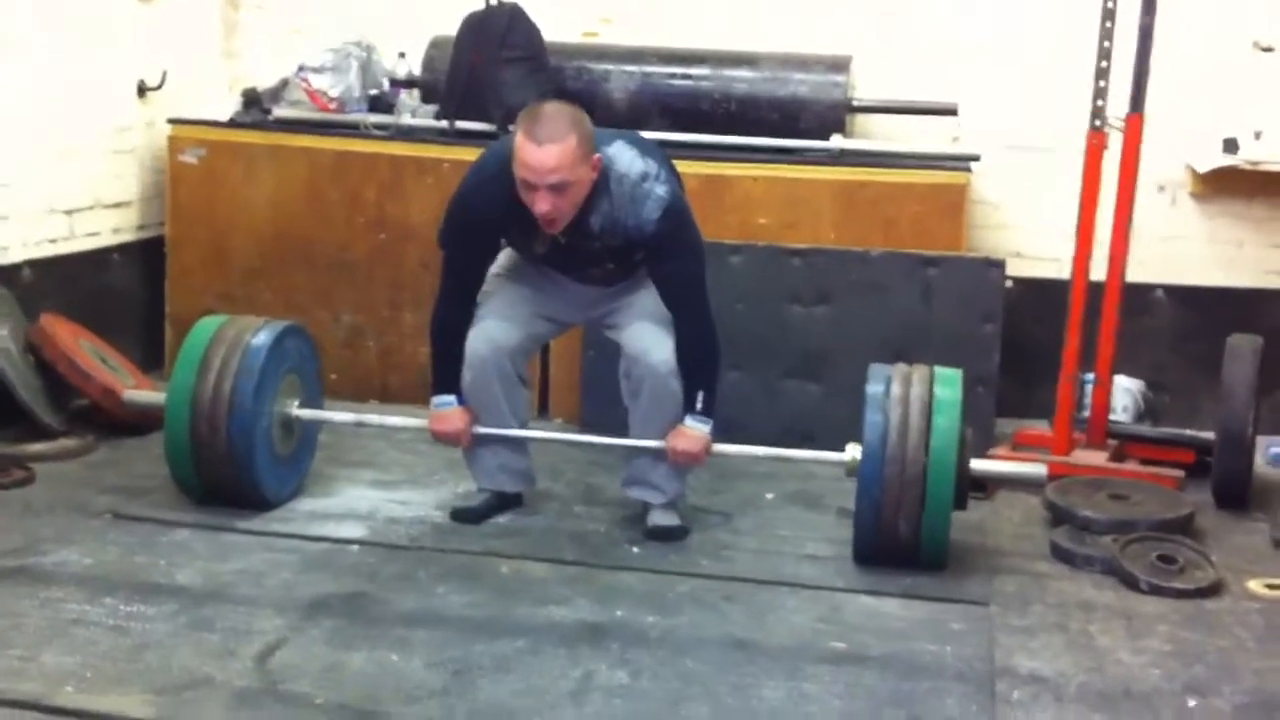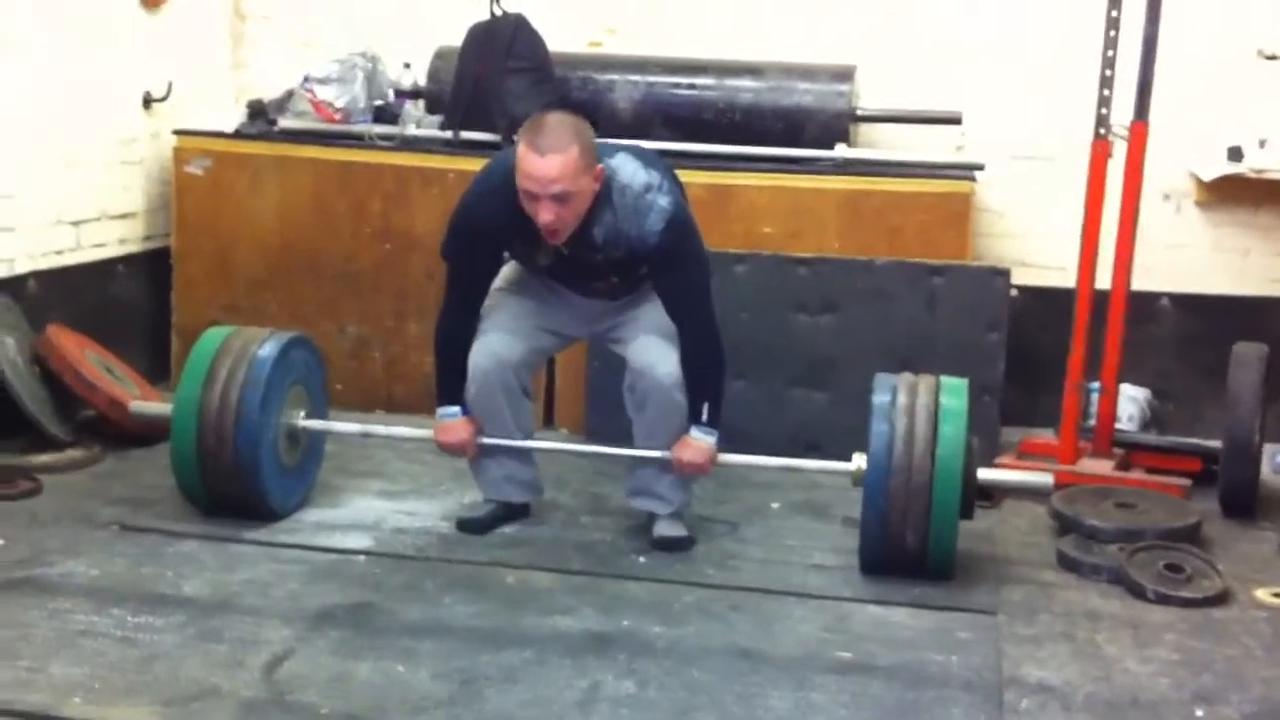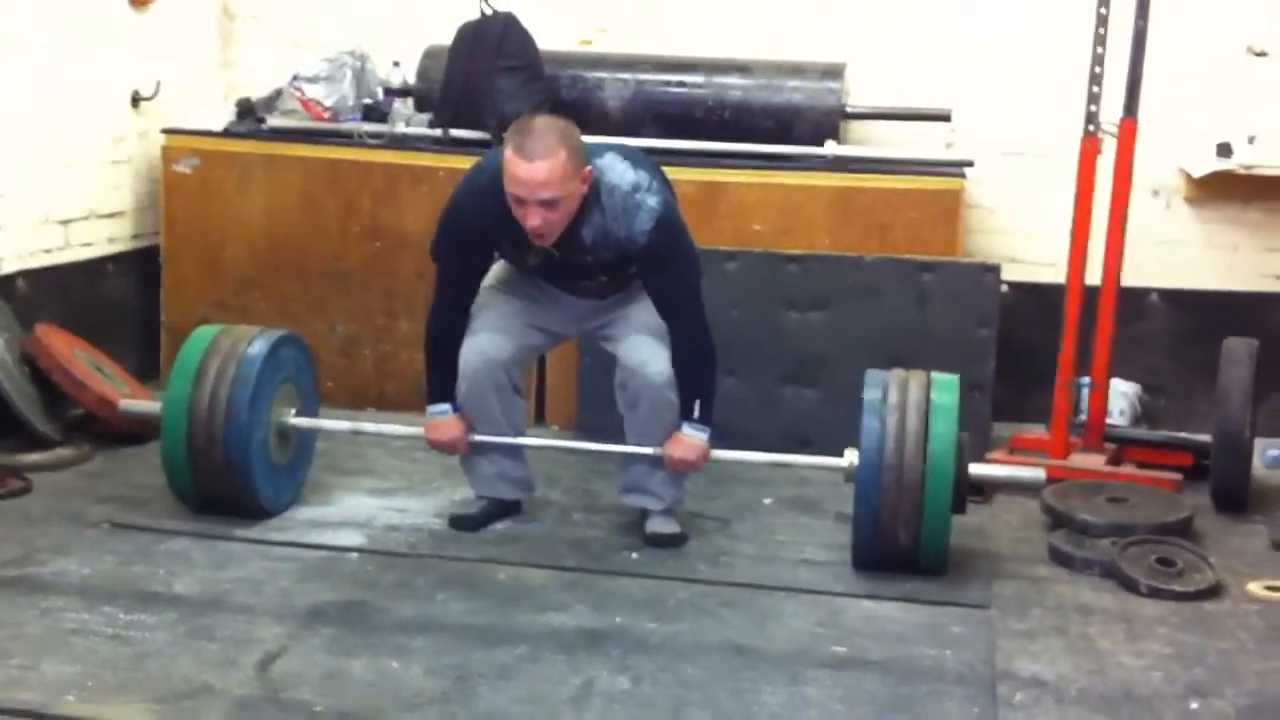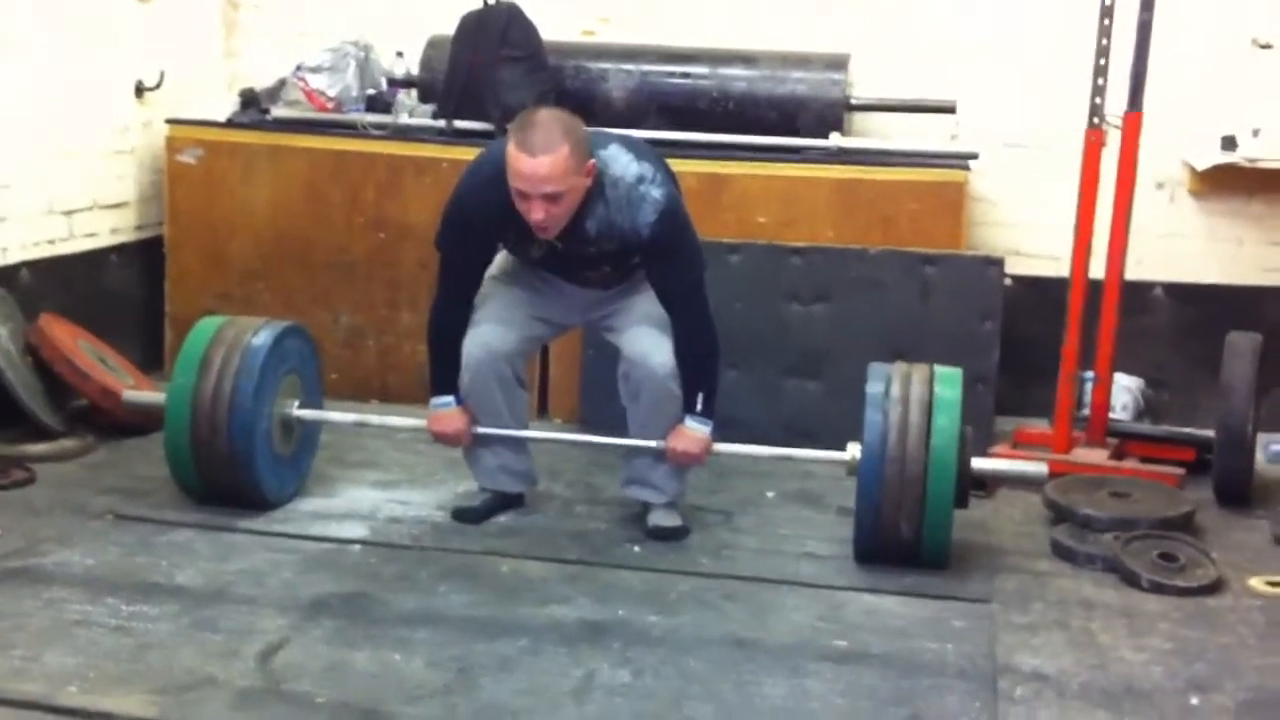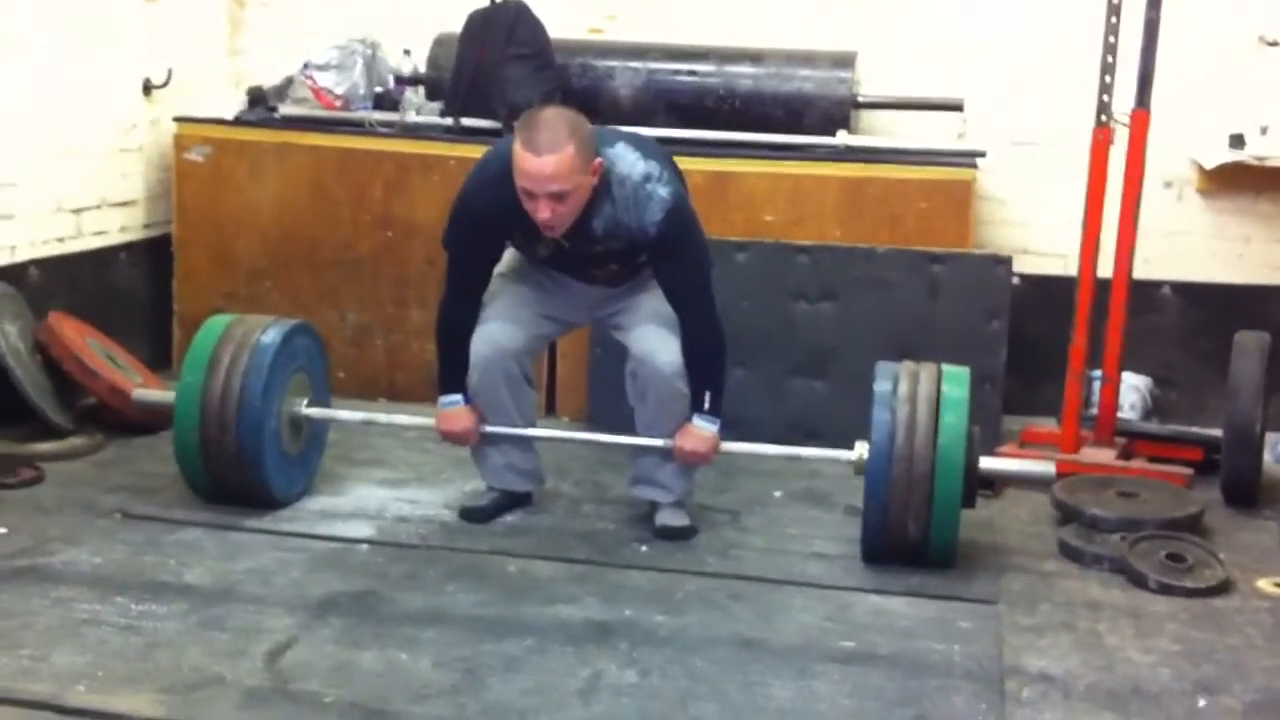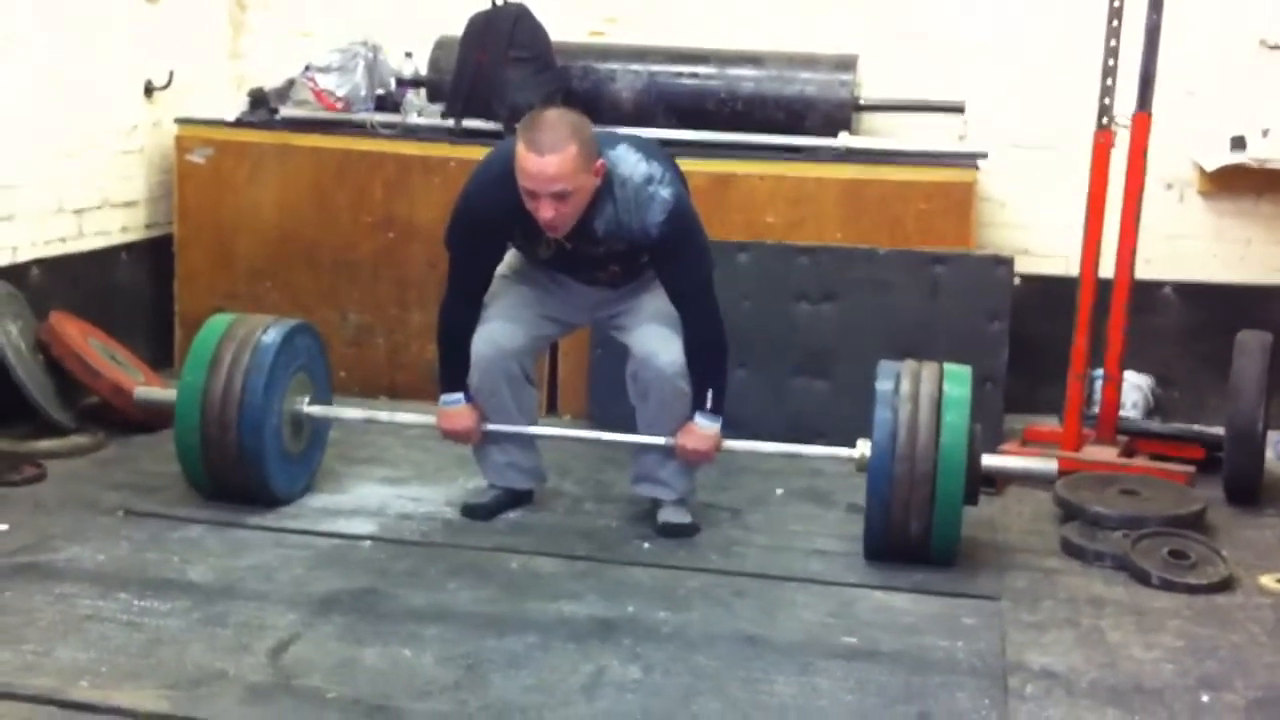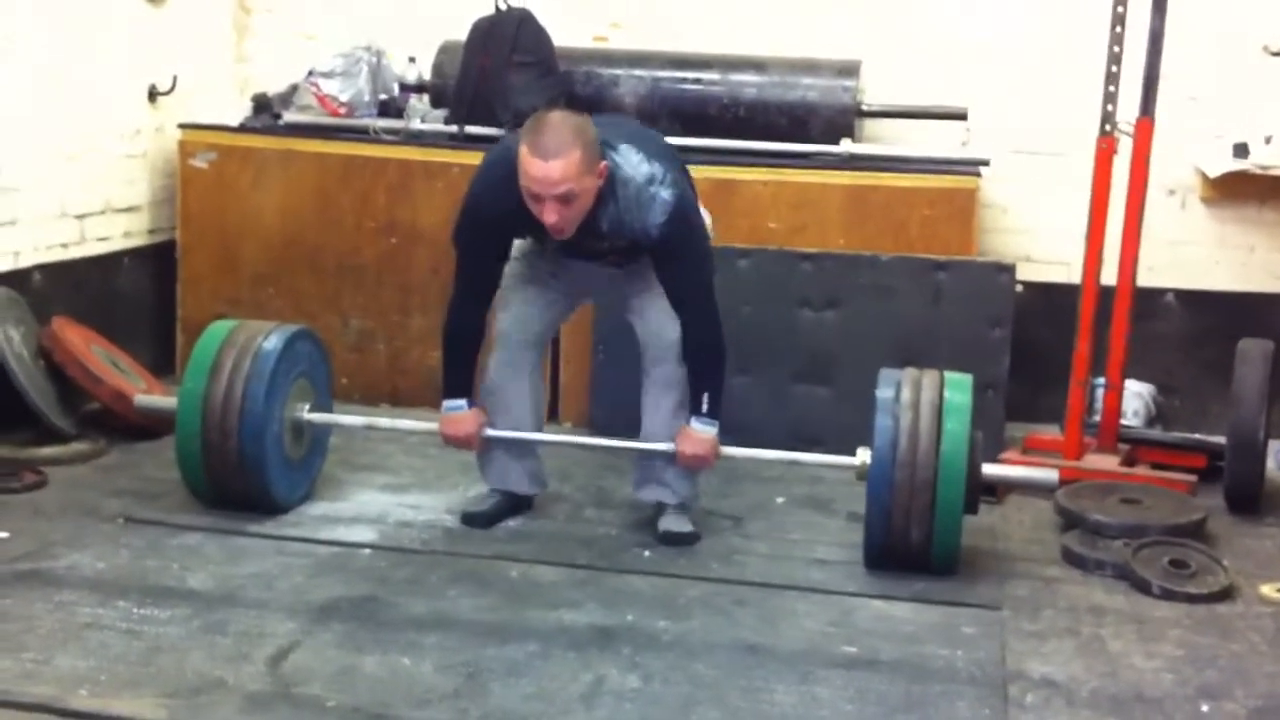
dt=0.2s
person 1, frame 1
left shoulder: (649, 193)
right shoulder: (487, 183)
left elbow: (692, 308)
right elbow: (456, 292)
left wrist: (697, 418)
right wrist: (446, 396)
left hip: (636, 279)
right hip: (537, 272)
left knee: (659, 359)
right knee: (484, 348)
left ankle: (658, 496)
right ankle: (501, 483)
person 1, frame 2
left shoulder: (652, 204)
right shoulder: (490, 195)
left elbow: (696, 319)
right elbow: (460, 303)
left wrist: (703, 429)
right wrist: (450, 408)
left hip: (640, 292)
right hip: (542, 286)
left knee: (664, 372)
right knee: (487, 363)
left ankle: (663, 505)
right ankle: (507, 493)
person 1, frame 3
left shoulder: (641, 204)
right shoulder: (478, 195)
left elbow: (687, 317)
right elbow: (450, 303)
left wrist: (695, 426)
right wrist: (441, 405)
left hip: (630, 291)
right hip: (532, 285)
left knee: (655, 371)
right knee: (478, 361)
left ankle: (655, 502)
right ankle: (499, 490)
person 1, frame 4
left shoulder: (645, 196)
right shoulder: (482, 186)
left elbow: (690, 309)
right elbow: (453, 295)
left wrist: (698, 418)
right wrist: (444, 397)
left hip: (634, 281)
right hip: (534, 274)
left knee: (658, 363)
right knee: (481, 352)
left ankle: (658, 494)
right ankle: (502, 482)
person 1, frame 5
left shoulder: (651, 193)
right shoulder: (489, 184)
left elbow: (697, 307)
right elbow: (461, 293)
left wrist: (706, 417)
right wrist: (452, 396)
left hip: (641, 279)
right hip: (542, 273)
left knee: (665, 362)
right knee: (489, 351)
left ankle: (665, 493)
right ankle: (510, 481)
person 1, frame 6
left shoulder: (653, 195)
right shoulder: (491, 186)
left elbow: (699, 308)
right elbow: (463, 294)
left wrist: (707, 416)
right wrist: (454, 395)
left hip: (643, 280)
right hip: (544, 275)
left knee: (666, 363)
right knee: (491, 351)
left ankle: (667, 492)
right ankle: (510, 479)
person 1, frame 7
left shoulder: (657, 195)
right shoulder: (496, 182)
left elbow: (698, 310)
right elbow: (471, 295)
left wrist: (703, 420)
right wrist: (457, 400)
left hip: (648, 261)
left knee: (670, 345)
right knee: (512, 337)
left ankle: (669, 497)
right ankle: (511, 485)
